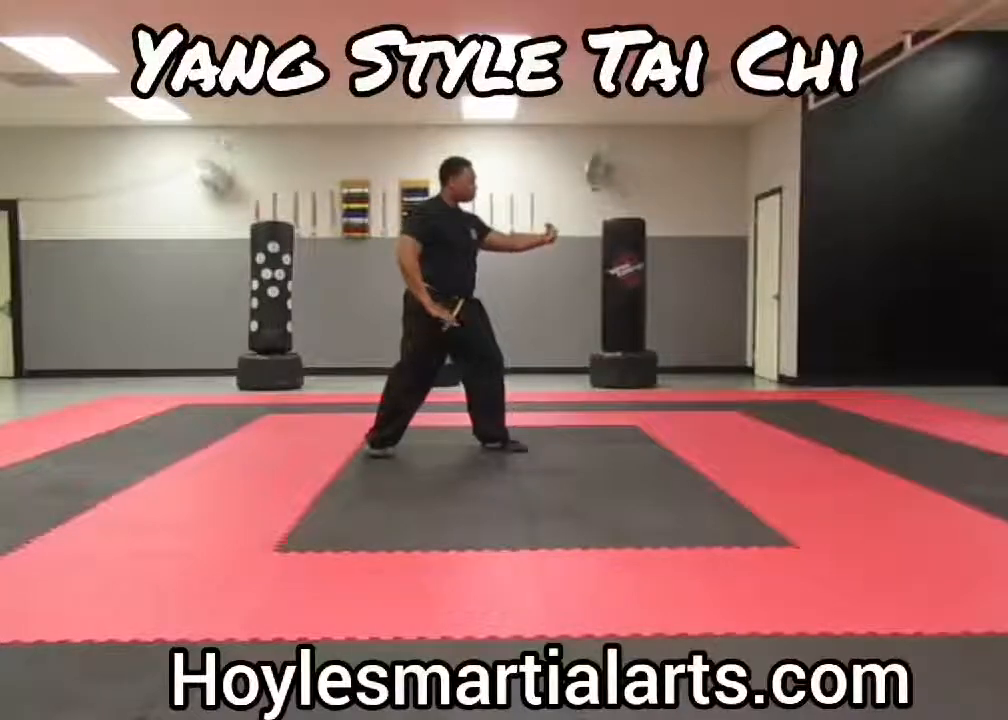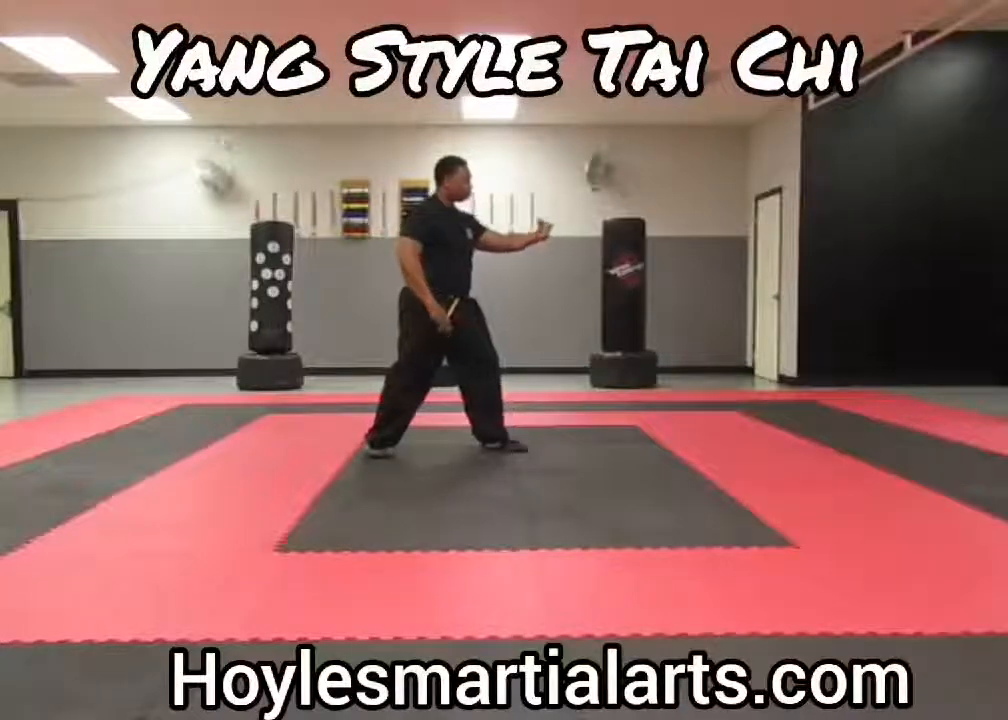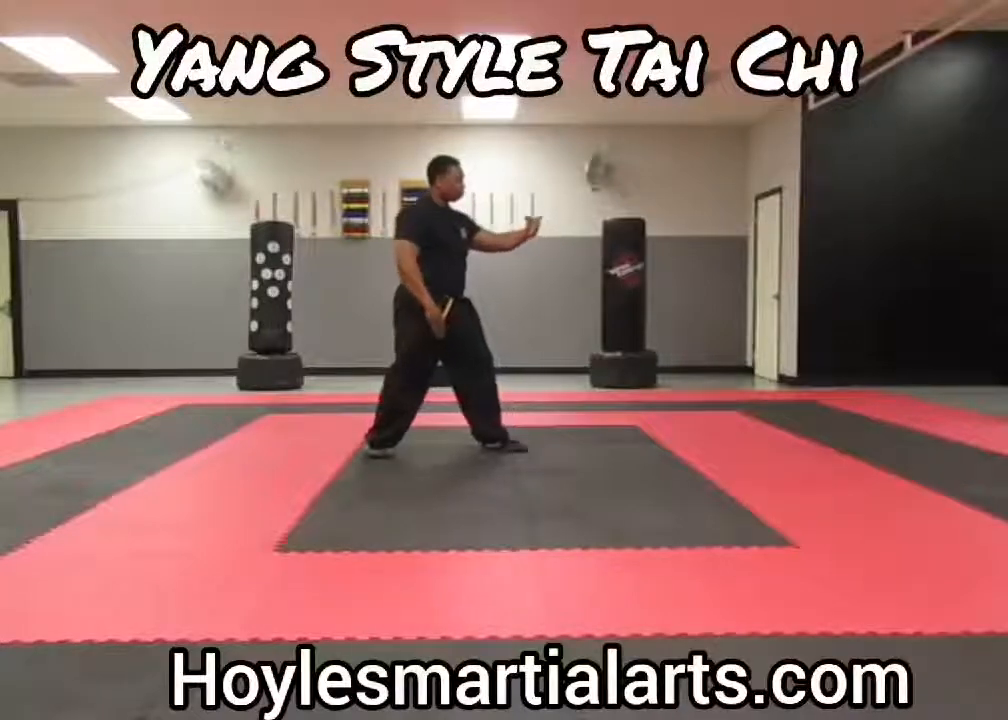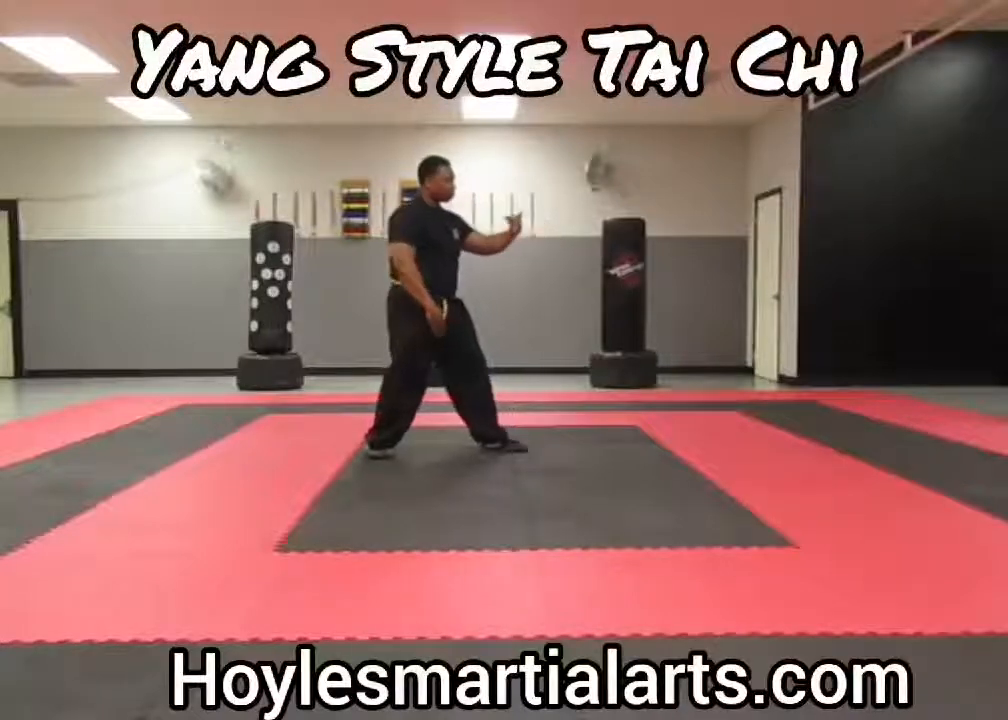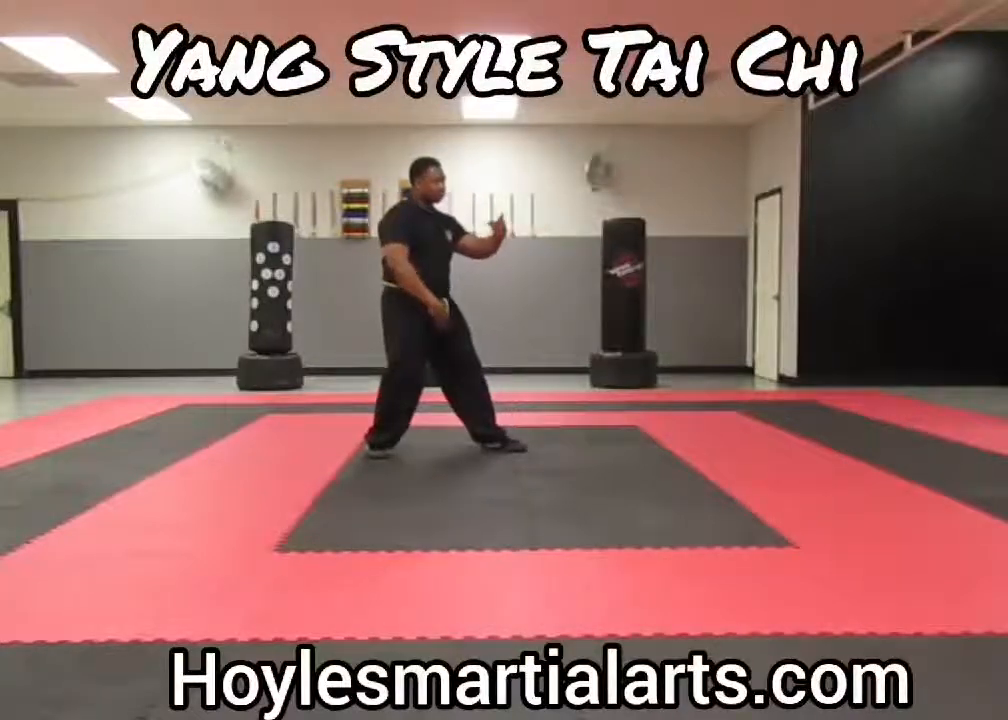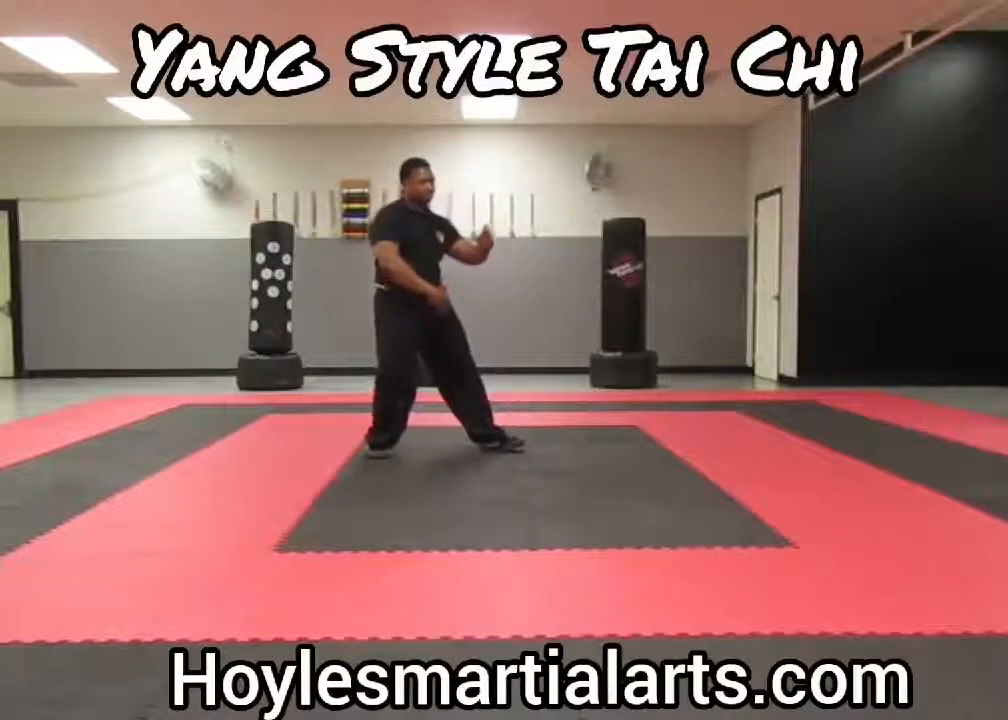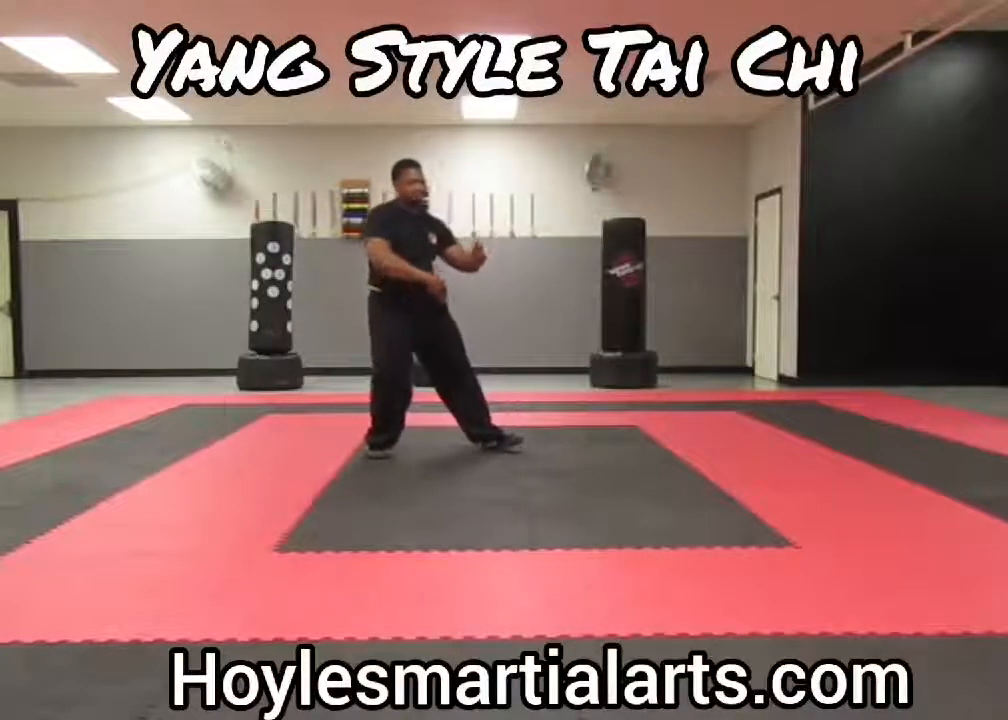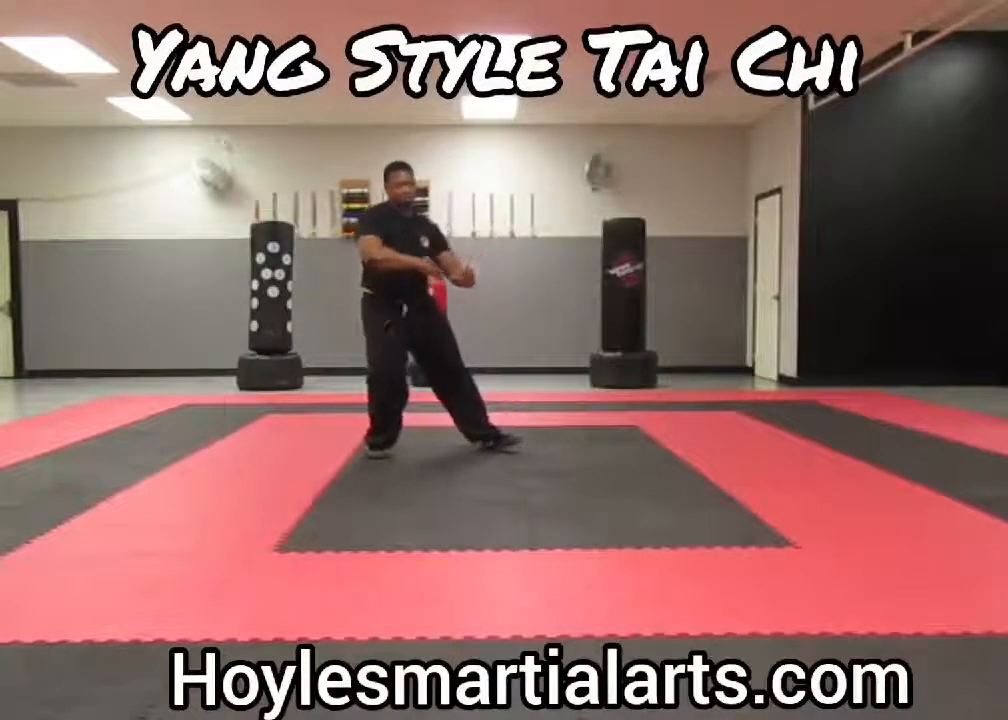
dt=0.3s
person 1, frame 1
left shoulder: (468, 221)
right shoulder: (426, 214)
left elbow: (506, 242)
right elbow: (405, 256)
left wrist: (541, 239)
right wrist: (426, 302)
left hip: (464, 307)
right hip: (431, 310)
left knee: (487, 366)
right knee: (412, 374)
left ankle: (493, 436)
right ankle: (380, 439)
person 1, frame 2
left shoulder: (463, 220)
right shoulder: (423, 215)
left elbow: (501, 242)
right elbow: (407, 257)
left wrist: (535, 237)
right wrist: (431, 303)
left hip: (460, 306)
right hip: (426, 308)
left knee: (483, 366)
right knee: (411, 374)
left ankle: (493, 436)
right ankle: (380, 440)
person 1, frame 3
left shoulder: (457, 220)
right shoulder: (416, 215)
left elbow: (494, 242)
right elbow: (405, 261)
left wrist: (525, 234)
right wrist: (429, 305)
left hip: (454, 306)
right hip: (420, 308)
left knee: (477, 367)
right knee: (409, 375)
left ankle: (492, 436)
right ankle: (380, 439)
person 1, frame 4
left shoulder: (450, 220)
right shoulder: (408, 216)
left elbow: (486, 245)
right elbow: (403, 264)
left wrist: (510, 235)
right wrist: (428, 306)
left hip: (448, 305)
right hip: (412, 307)
left knee: (471, 368)
right knee: (407, 374)
left ankle: (491, 436)
right ankle: (380, 440)
person 1, frame 5
left shoulder: (444, 221)
right shoulder: (399, 218)
left elbow: (477, 249)
right elbow: (397, 263)
left wrist: (497, 238)
right wrist: (429, 301)
left hip: (441, 305)
right hip: (405, 307)
left knee: (465, 369)
right knee: (405, 374)
left ankle: (489, 435)
right ankle: (380, 440)
person 1, frame 6
left shoulder: (437, 223)
right shoulder: (390, 218)
left elbow: (468, 255)
right elbow: (389, 261)
left wrist: (483, 247)
right wrist: (427, 289)
left hip: (434, 305)
right hip: (397, 307)
left knee: (460, 369)
right knee: (397, 374)
left ankle: (488, 435)
right ankle: (380, 440)
person 1, frame 7
left shoulder: (432, 224)
right shoulder: (382, 217)
left elbow: (459, 259)
right elbow: (380, 258)
left wrist: (474, 259)
right wrist: (424, 277)
left hip: (427, 306)
right hip: (390, 308)
left knee: (456, 369)
right knee: (391, 375)
left ankle: (486, 434)
right ankle: (380, 439)
person 1, frame 8
left shoulder: (425, 226)
right shoulder: (374, 218)
left elbow: (448, 262)
right elbow: (371, 254)
left wrist: (462, 275)
right wrist: (418, 263)
left hip: (421, 307)
right hip: (383, 309)
left knee: (451, 369)
right knee: (387, 375)
left ankle: (485, 434)
right ankle: (379, 439)
